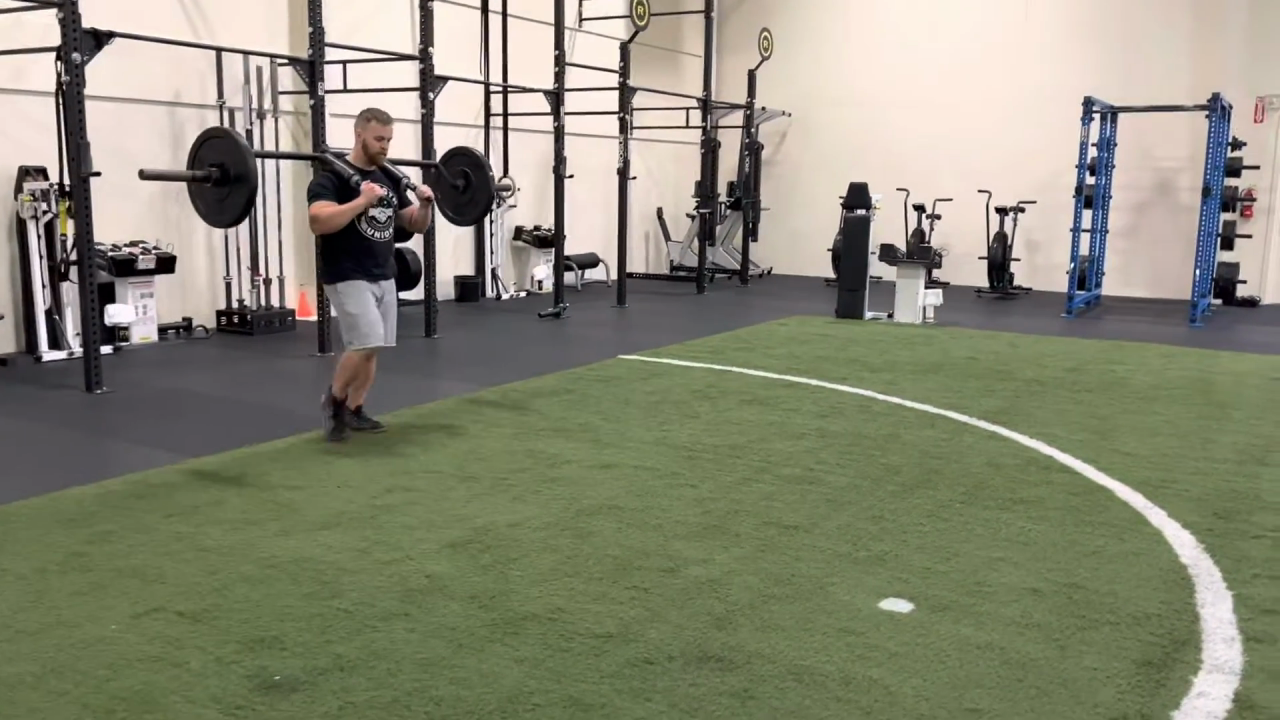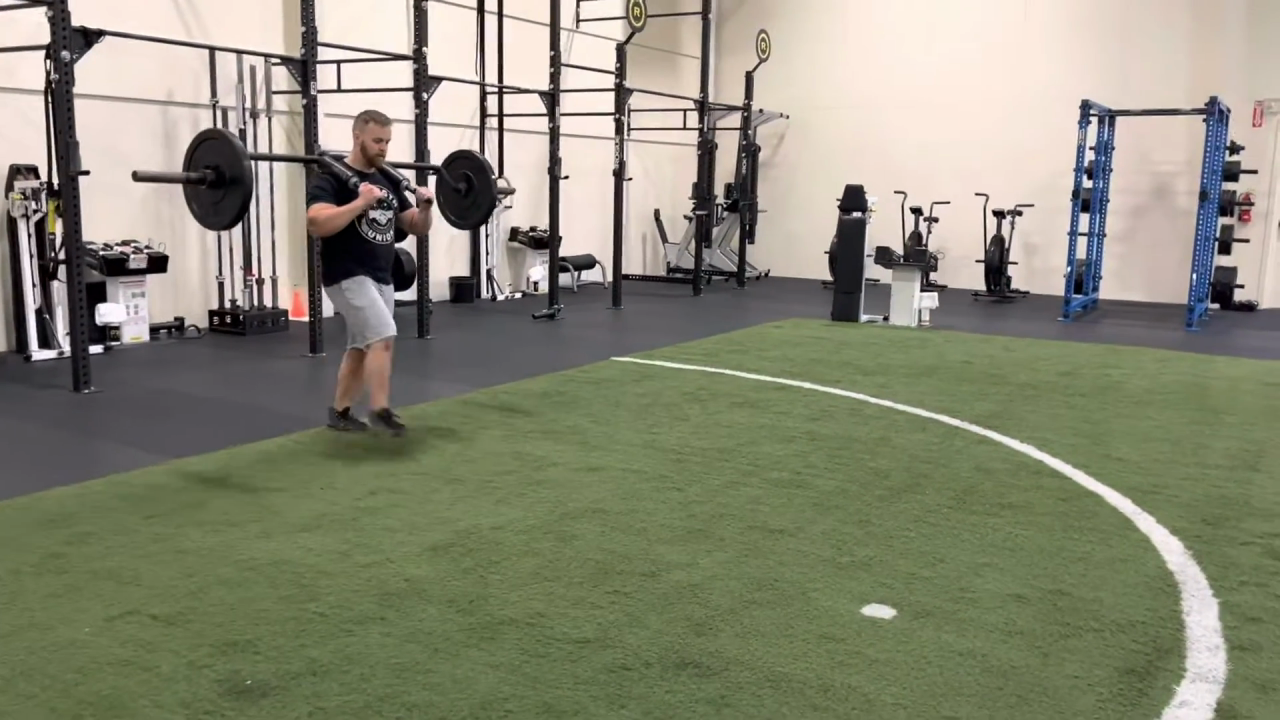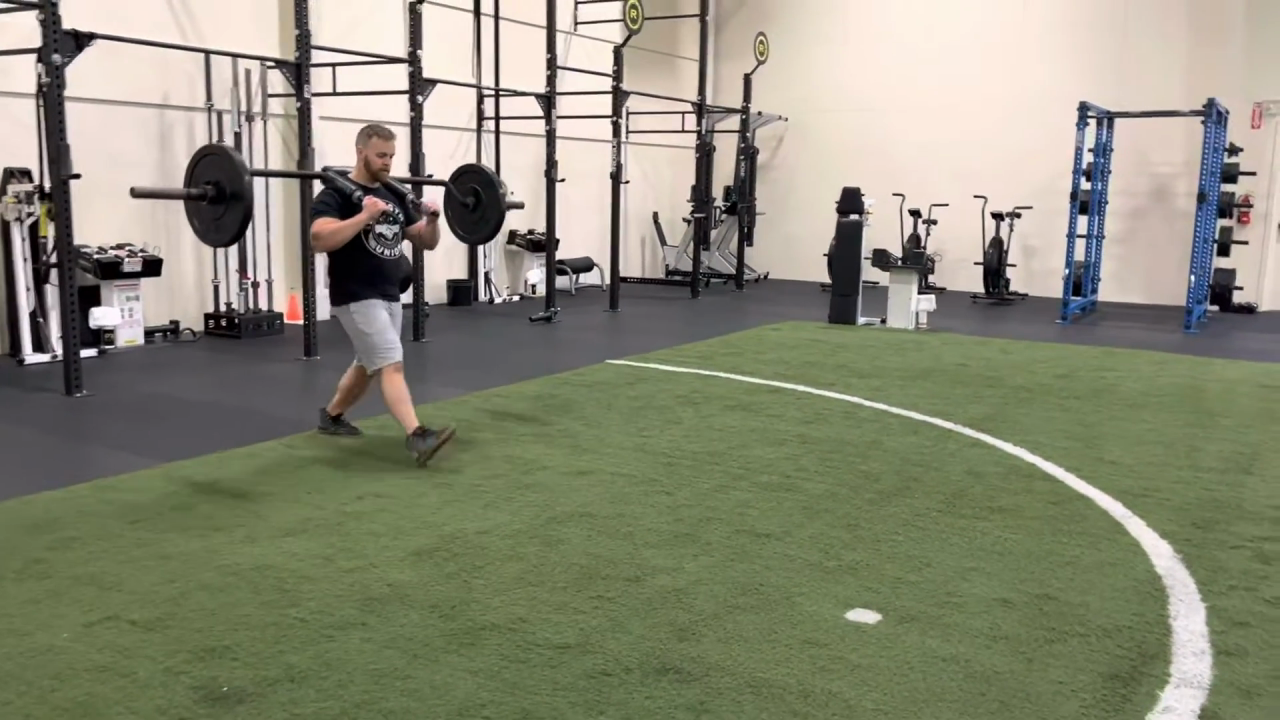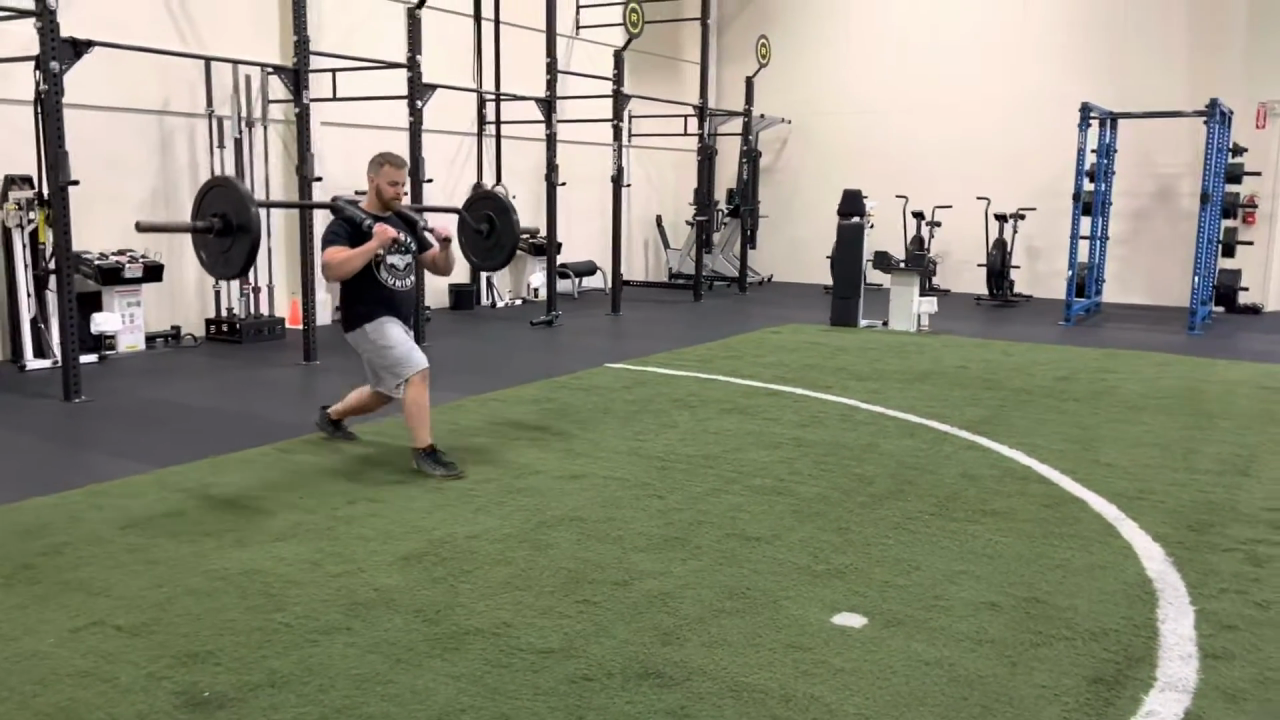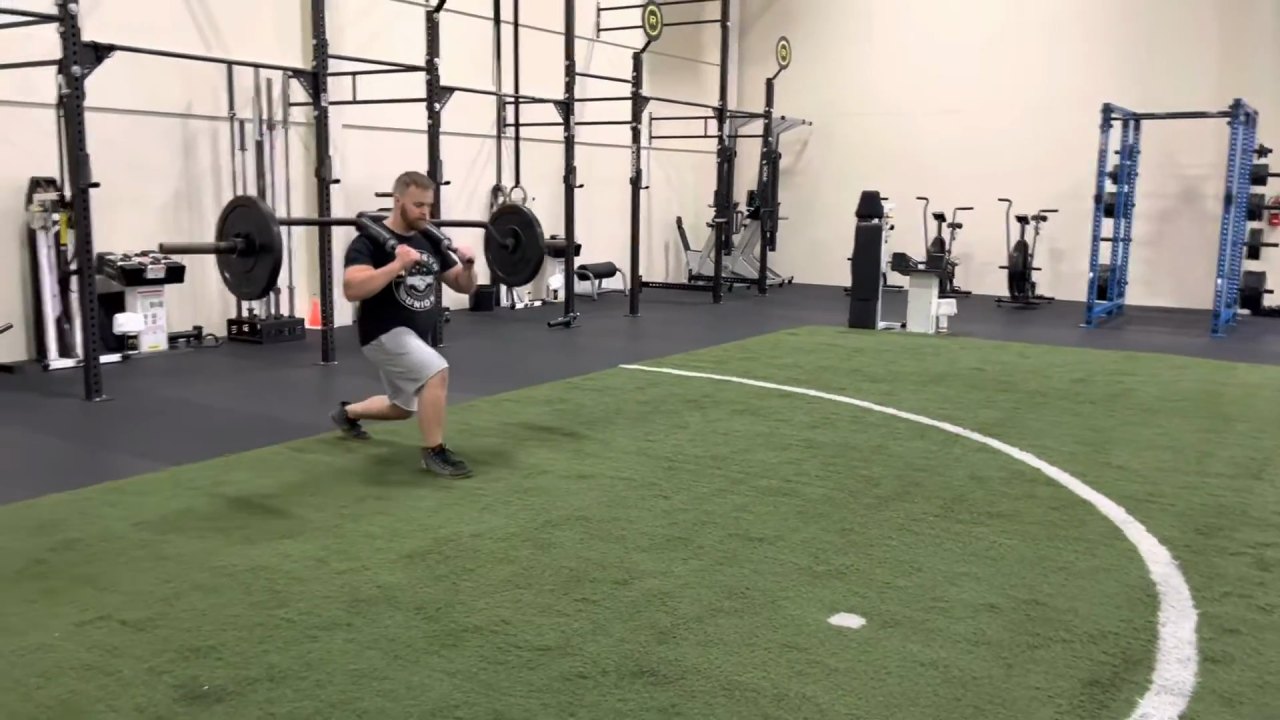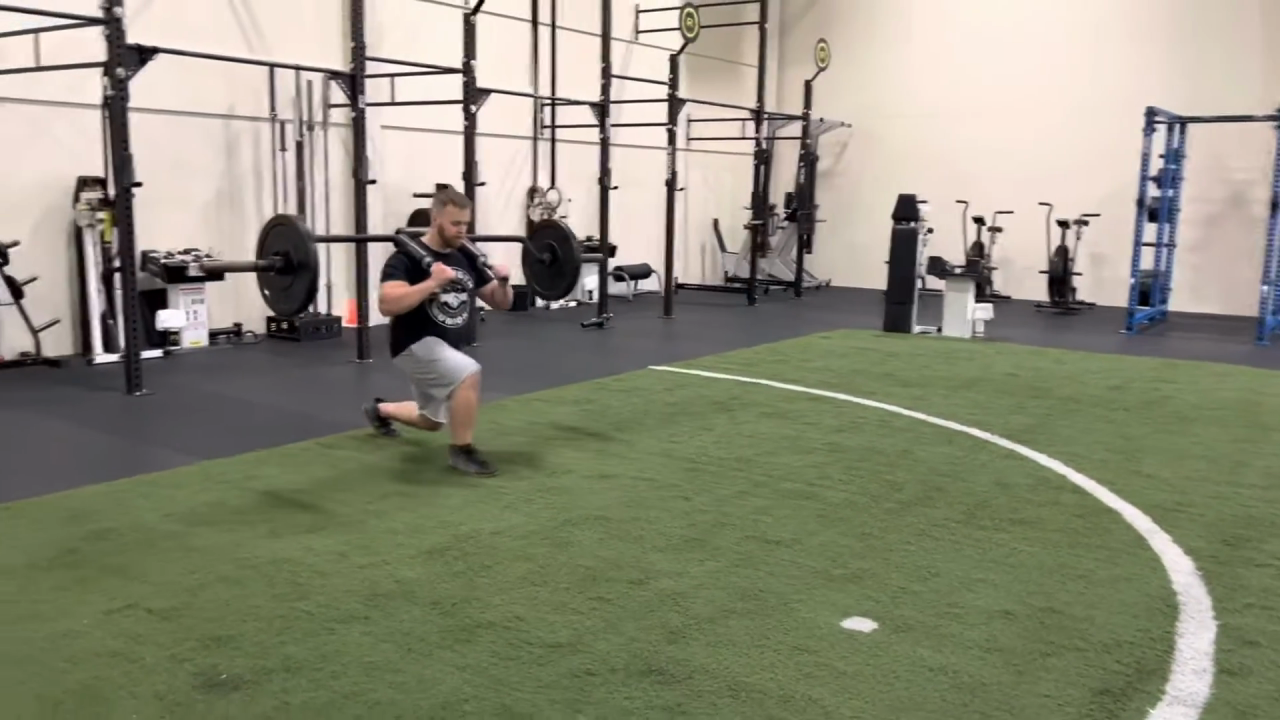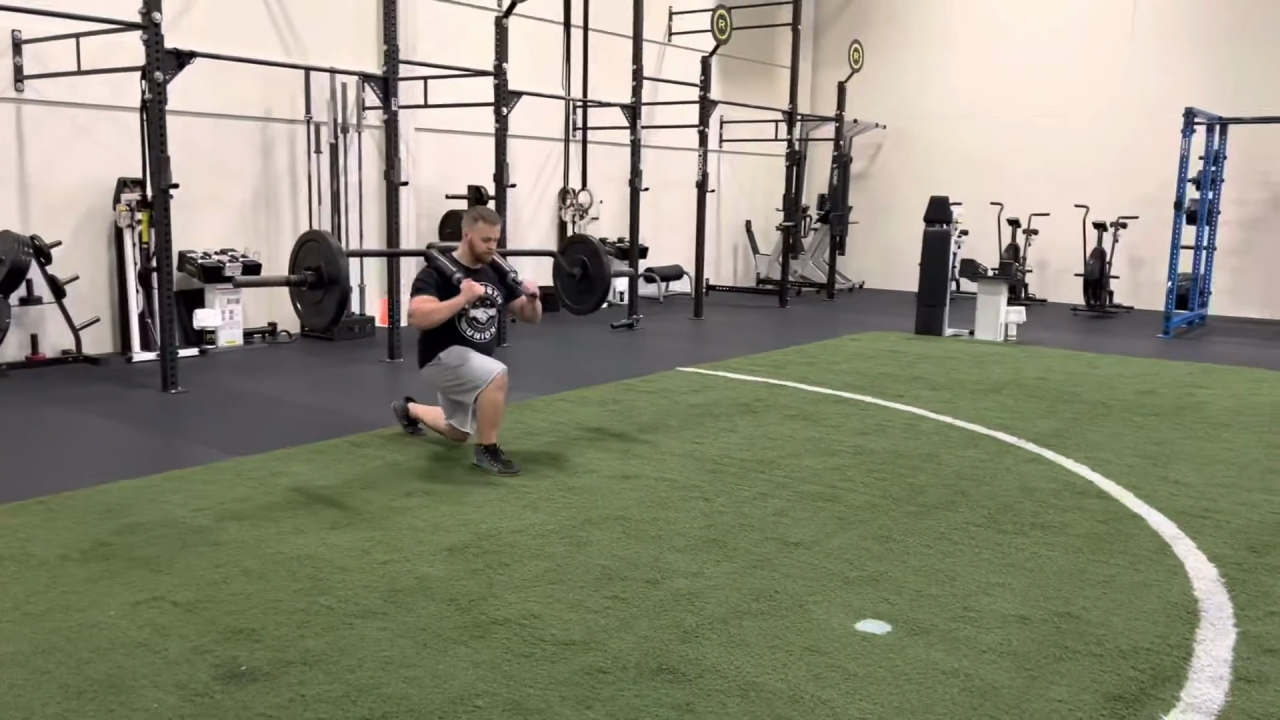
dt=0.2s
person 1, frame 1
left shoulder: (388, 179)
right shoulder: (332, 177)
left elbow: (416, 225)
right elbow: (318, 223)
left wrist: (424, 204)
right wrist: (363, 201)
left hip: (383, 277)
right hip: (346, 278)
left knee: (367, 349)
right knee: (368, 345)
left ankle: (352, 411)
right ankle: (334, 398)
person 1, frame 2
left shoulder: (387, 183)
right shoulder: (331, 180)
left elbow: (418, 228)
right elbow: (317, 224)
left wrist: (425, 207)
right wrist: (360, 202)
left hip: (381, 279)
right hip: (347, 277)
left knee: (361, 346)
right knee: (382, 338)
left ankle: (340, 412)
right ankle: (380, 412)
person 1, frame 3
left shoulder: (393, 196)
right shoulder: (335, 195)
left elbow: (426, 242)
right elbow: (320, 239)
left wrist: (431, 219)
right wrist: (364, 216)
left hip: (389, 296)
right hip: (356, 297)
left knee: (368, 364)
right knee: (391, 364)
left ankle: (332, 417)
right ankle: (416, 435)
person 1, frame 4
left shoulder: (406, 223)
right shoulder: (347, 224)
left elbow: (441, 268)
right elbow: (331, 270)
left wrist: (445, 245)
right wrist: (375, 244)
left hip: (400, 321)
right hip: (369, 321)
left knee: (385, 390)
right knee: (417, 371)
left ankle: (330, 416)
right ankle: (424, 451)
person 1, frame 5
left shoulder: (430, 242)
right shoulder: (370, 242)
left elbow: (464, 286)
right elbow: (352, 289)
left wrist: (467, 265)
right wrist: (397, 264)
left hip: (417, 336)
right hip: (385, 334)
left knee: (403, 406)
right knee: (437, 371)
left ankle: (346, 413)
right ankle: (433, 451)
person 1, frame 6
left shoulder: (467, 258)
right shoulder: (407, 259)
left elbow: (501, 302)
right elbow: (387, 304)
left wrist: (503, 282)
right wrist: (433, 282)
left hip: (447, 350)
right hip: (415, 346)
left knee: (432, 420)
right knee: (469, 374)
left ankle: (378, 411)
right ankle: (461, 450)
person 1, frame 7
left shoulder: (496, 273)
right shoulder: (437, 274)
left elbow: (530, 317)
right elbow: (417, 318)
left wrist: (532, 298)
right wrist: (464, 298)
left hip: (473, 362)
right hip: (442, 357)
left knee: (459, 433)
right knee: (497, 375)
left ankle: (408, 409)
right ankle: (486, 450)
